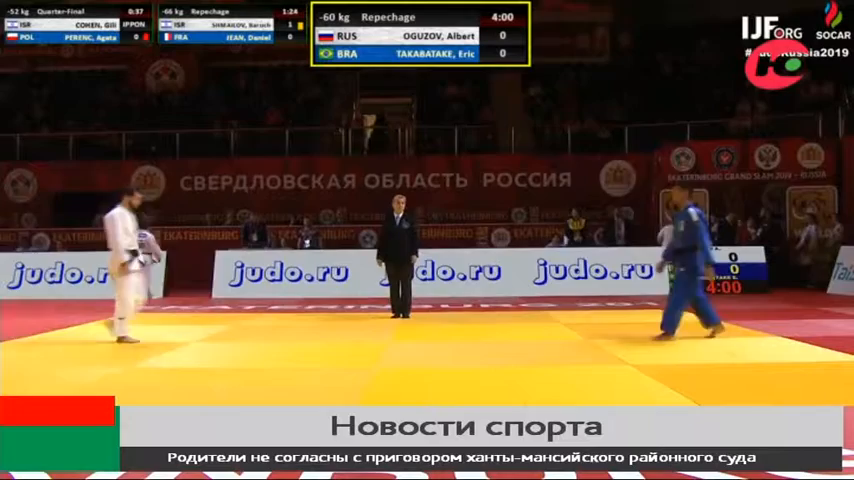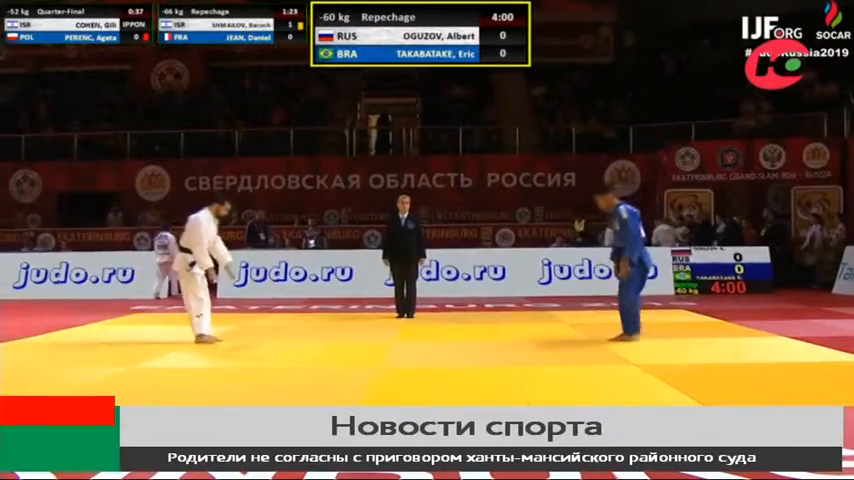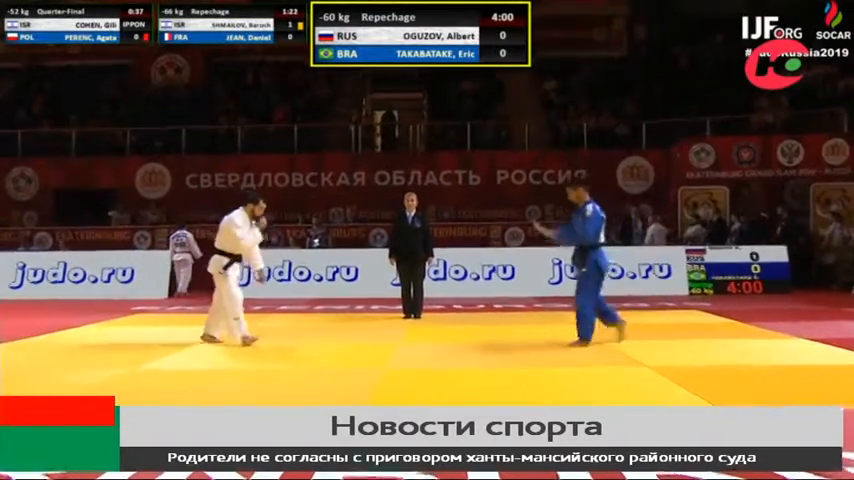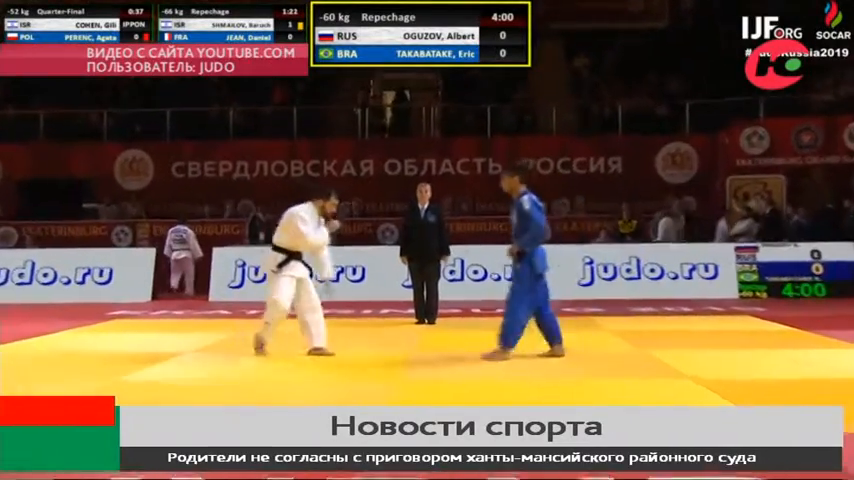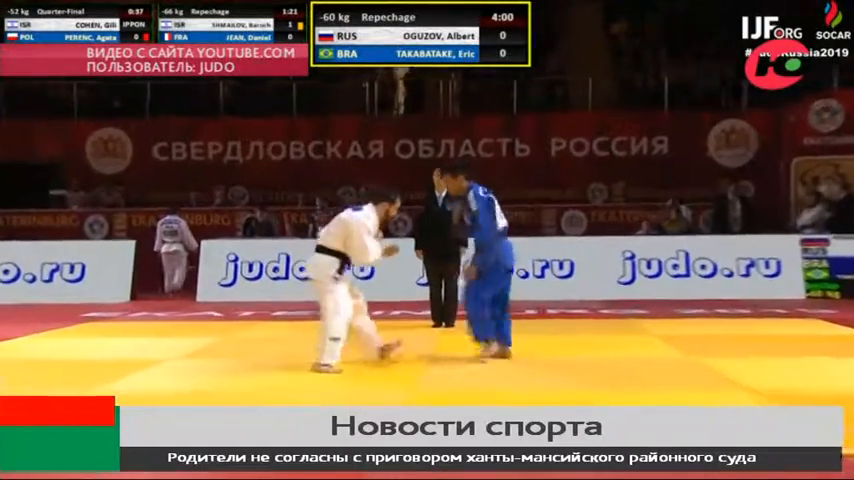
dt=0.7s
person 1, frame 1
left shoulder: (693, 214)
right shoulder: (681, 214)
left elbow: (703, 241)
left wrist: (708, 265)
right wrist: (665, 259)
left hip: (689, 261)
right hip: (682, 260)
left knee: (676, 297)
right knee: (695, 296)
left ankle: (668, 331)
right ankle: (716, 324)
person 1, frame 2
left shoulder: (625, 212)
right shoulder: (615, 213)
left elbow: (634, 239)
left wrist: (627, 261)
right wrist: (620, 260)
left hip: (636, 259)
right hip: (626, 259)
left knee: (630, 295)
right knee: (625, 296)
left ankle: (632, 332)
right ankle: (628, 332)
person 1, frame 3
left shoulder: (592, 211)
right shoulder: (580, 210)
left elbow: (582, 236)
right elbow: (572, 231)
left wrist: (556, 235)
right wrist: (551, 232)
left hip: (592, 260)
right hip: (584, 258)
left knee: (585, 299)
right knee: (593, 297)
left ankle: (585, 337)
right ankle: (617, 322)
person 1, frame 4
left shoulder: (527, 202)
right shoulder: (521, 201)
left elbow: (541, 231)
left wrist: (520, 245)
right wrist: (517, 246)
left hip: (529, 259)
right hip: (528, 258)
left knee: (516, 303)
right knee: (540, 304)
left ankle: (505, 348)
right ankle: (556, 345)
person 1, frame 5
left shoulder: (477, 199)
right shoulder: (470, 196)
left elbow: (488, 235)
right elbow: (477, 228)
left wrist: (476, 265)
right wrist: (459, 214)
left hip: (493, 255)
right hip: (498, 253)
left knee: (475, 298)
right knee: (497, 300)
left ankle: (488, 343)
right ankle: (503, 346)
person 2, frame 1
left shoulder: (129, 215)
right shoulder: (116, 215)
right elbow: (117, 240)
right wrist: (123, 261)
left hip: (131, 262)
right hip: (121, 263)
left knee: (137, 297)
right knee: (126, 299)
left ankle: (115, 323)
person 2, frame 2
left shoulder: (212, 220)
right shoulder: (200, 219)
left elbow: (215, 243)
right elbow: (199, 246)
left wrist: (226, 262)
right wrist: (209, 267)
left hip: (196, 263)
right hip: (188, 262)
left knee: (204, 299)
right knee: (197, 298)
person 2, frame 3
left shoulder: (248, 220)
right shoulder: (233, 220)
left elbow: (252, 246)
right elbow: (244, 244)
left wrist: (258, 268)
right wrist: (258, 229)
left hip: (232, 265)
right hip: (223, 264)
left knee: (222, 301)
right knee: (234, 299)
person 2, frame 4
left shoulder: (318, 218)
right shoulder: (298, 214)
left elbow: (321, 249)
right elbow: (309, 241)
left wrist: (326, 275)
right wrist: (327, 230)
left hip: (297, 264)
right hip: (282, 263)
left knee: (311, 304)
right knee: (280, 303)
left ankle: (317, 345)
right ankle: (262, 337)
person 2, frame 5
left shoulder: (365, 216)
right shoulder: (362, 220)
left elbow: (358, 251)
right elbow: (363, 256)
left wrist: (381, 251)
right wrist: (377, 245)
left hip: (333, 267)
right hip: (327, 267)
left knee: (355, 305)
right knee: (338, 311)
left ankle: (378, 347)
right ankle: (325, 362)
person 3, frame 1
left shoulder: (409, 220)
right shoulder: (387, 220)
left elbow: (415, 237)
right elbow: (382, 239)
left wrist: (414, 253)
right wrist: (380, 256)
left hip: (406, 257)
right hip: (391, 258)
left knee: (406, 285)
right knee: (393, 285)
left ankle: (405, 311)
right ankle: (396, 311)
person 3, frame 2
left shoulder: (414, 220)
right shoulder: (392, 220)
left elbow: (420, 238)
right elbow: (387, 238)
left wrist: (422, 255)
right wrist: (385, 256)
left hip: (411, 257)
right hip: (396, 258)
left knee: (410, 285)
right knee: (398, 285)
left ankle: (410, 311)
right ankle: (400, 311)
person 3, frame 3
left shoulder: (421, 218)
right shoulder: (399, 219)
left elbow: (428, 237)
right elbow: (393, 237)
left wrist: (429, 254)
right wrist: (392, 255)
left hip: (418, 256)
right hip: (402, 257)
left knee: (417, 284)
right knee: (405, 285)
left ankle: (417, 312)
right ankle: (407, 312)
person 3, frame 4
left shoulder: (436, 211)
right shoulder: (411, 212)
left elbow: (442, 233)
right elbow: (405, 233)
left wrist: (445, 252)
right wrist: (403, 253)
left hip: (432, 255)
right hip: (414, 255)
left knee: (432, 286)
right knee: (417, 287)
left ankle: (431, 317)
right ankle: (420, 316)
person 3, frame 5
right shoulder: (426, 200)
right elbow: (419, 223)
left wrist: (462, 244)
right wrist: (418, 246)
left hip: (451, 249)
right hip: (431, 247)
left knee: (450, 284)
right knee: (434, 284)
left ankle: (449, 318)
right ankle: (437, 318)
